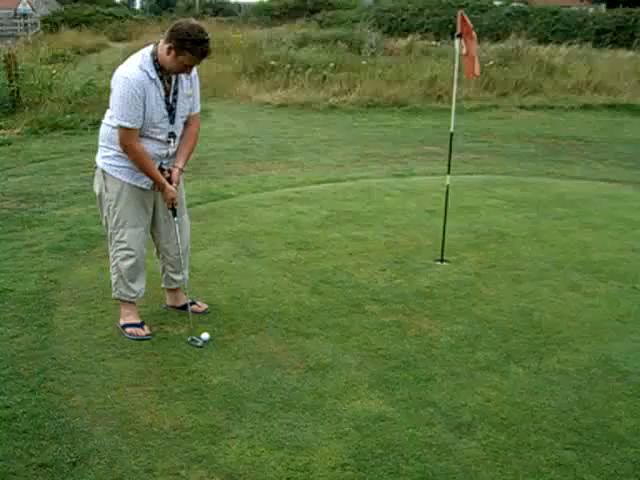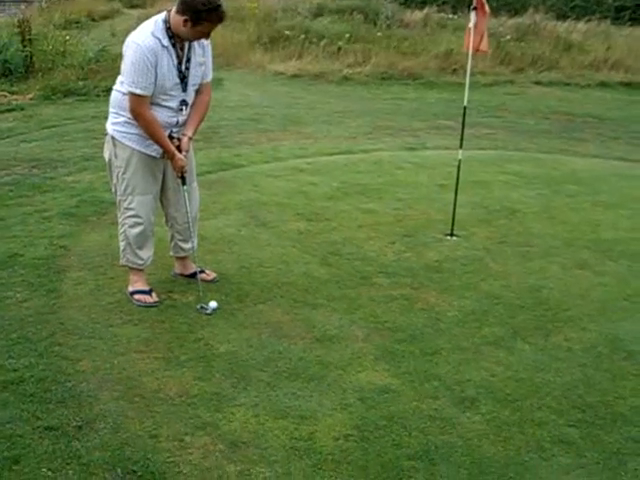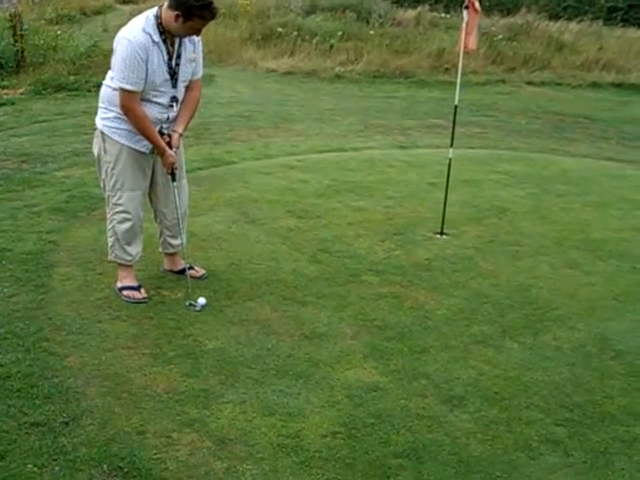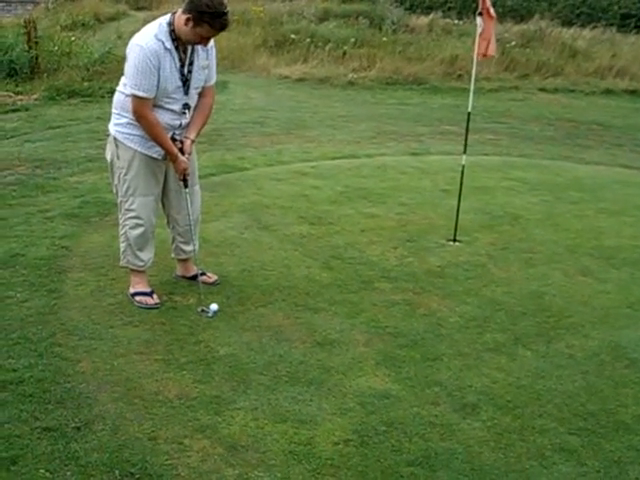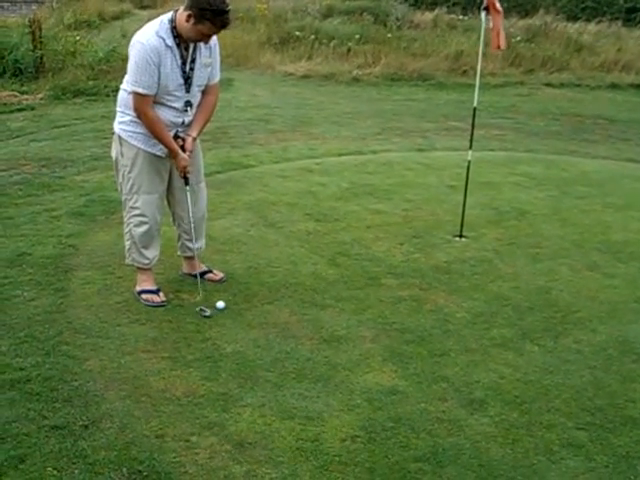
dt=0.5s
person 1, frame 1
left shoulder: (187, 72)
right shoulder: (132, 77)
left elbow: (192, 123)
right elbow: (128, 143)
left wrist: (177, 168)
right wrist: (161, 184)
left hip: (165, 168)
right hip: (125, 170)
left knee: (175, 235)
right knee: (129, 242)
left ankle: (174, 294)
right ankle: (128, 310)
person 1, frame 2
left shoulder: (200, 40)
right shoulder: (144, 44)
left elbow: (203, 91)
right elbow: (139, 109)
left wrist: (187, 135)
right wrist: (170, 152)
left hip: (176, 136)
right hip: (135, 136)
left knee: (185, 202)
right knee: (138, 209)
left ankle: (183, 262)
right ankle: (136, 276)
person 1, frame 3
left shoulder: (190, 36)
right shoulder: (134, 40)
left elbow: (193, 88)
right elbow: (129, 105)
left wrist: (177, 131)
right wrist: (161, 148)
left hip: (166, 131)
right hip: (125, 132)
left knee: (174, 198)
right knee: (127, 205)
left ankle: (172, 258)
right ankle: (125, 272)
person 1, frame 4
left shoulder: (204, 43)
right shoulder: (147, 46)
left elbow: (206, 95)
right elbow: (142, 112)
left wrist: (189, 138)
right wrist: (173, 155)
left hip: (178, 137)
right hip: (137, 138)
left knee: (187, 204)
right knee: (139, 210)
left ankle: (185, 264)
right ankle: (137, 278)
person 1, frame 5
left shoulder: (208, 41)
right shoulder: (148, 43)
left elbow: (210, 93)
right elbow: (143, 108)
left wrist: (192, 136)
right wrist: (173, 151)
left hip: (184, 134)
right hip: (142, 136)
left knee: (193, 202)
right knee: (144, 208)
left ankle: (191, 262)
right ankle: (144, 276)
